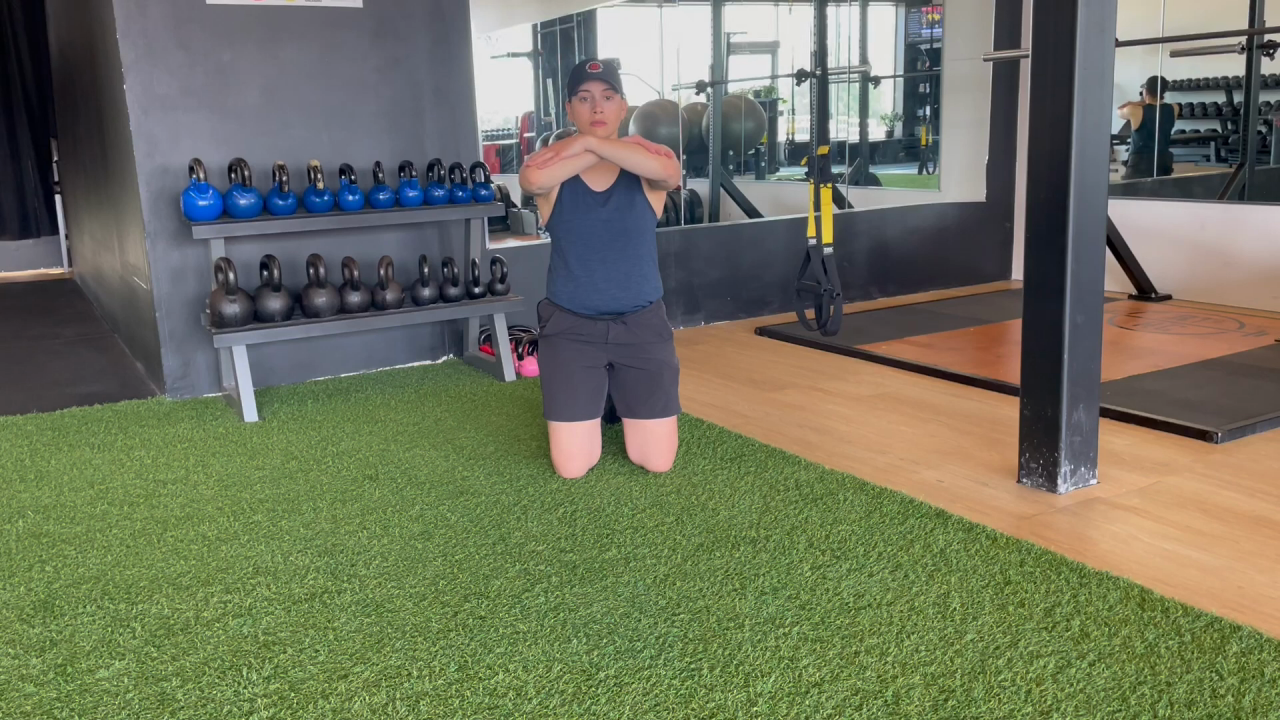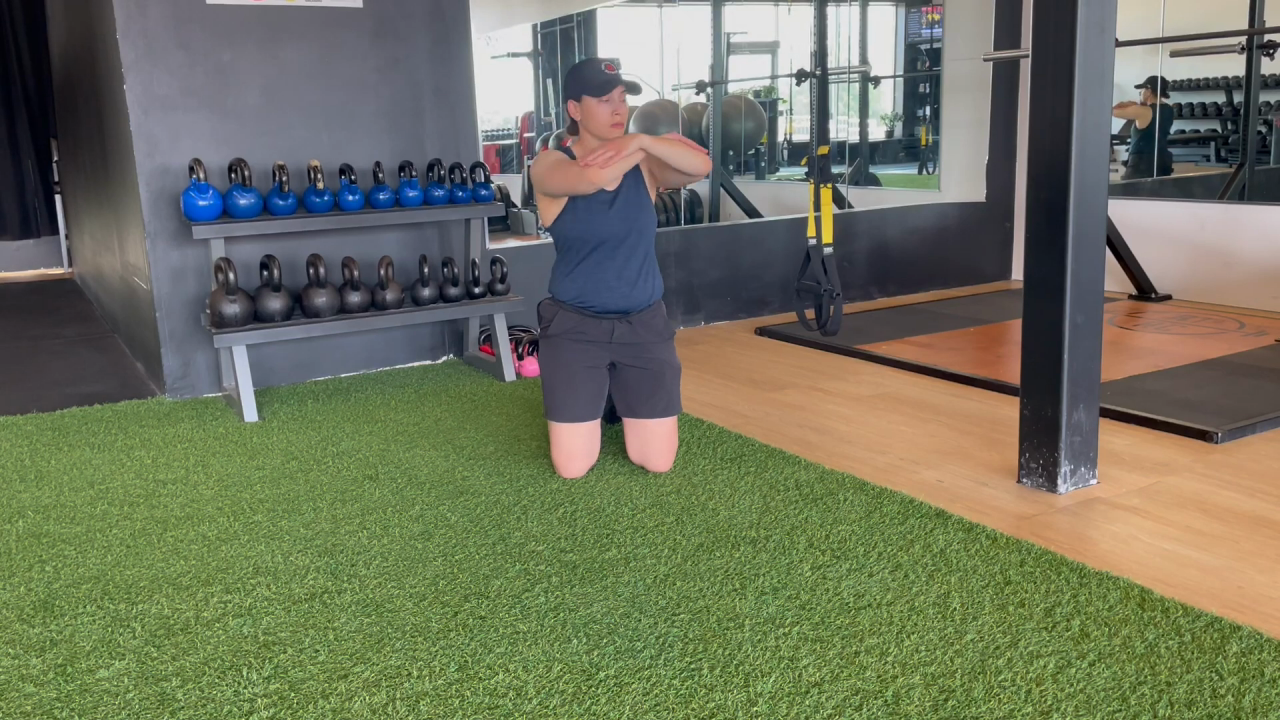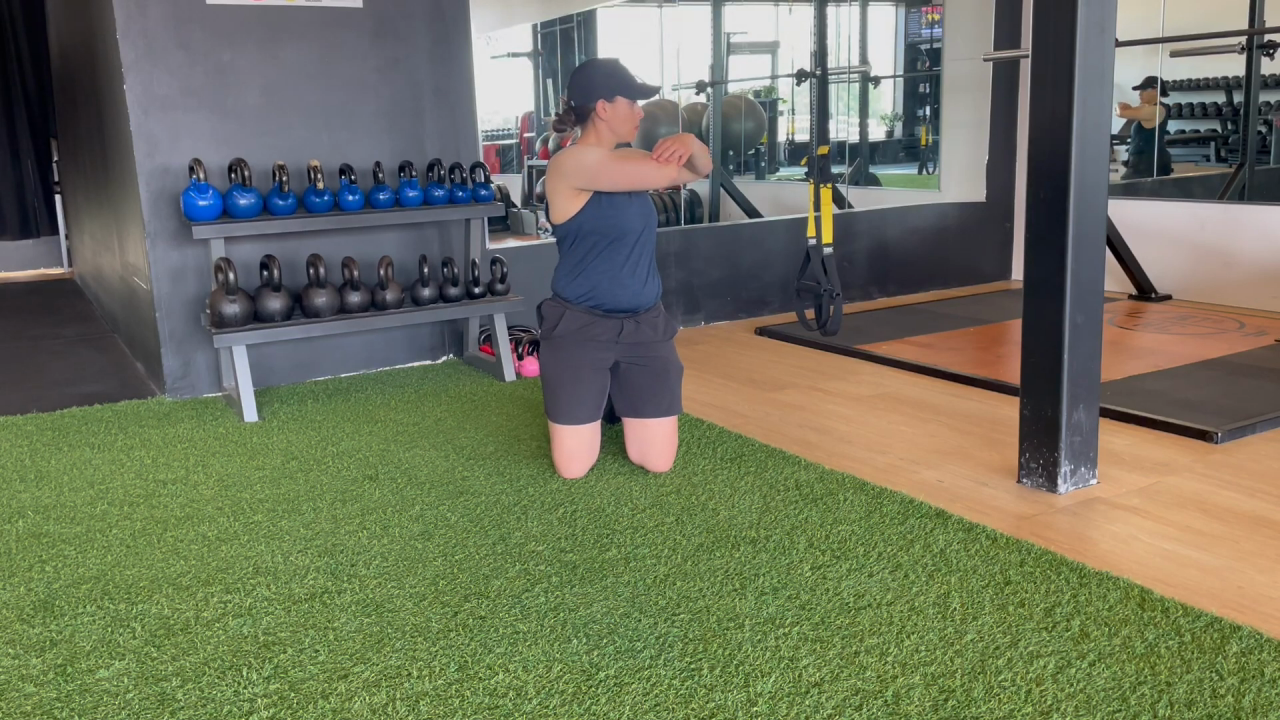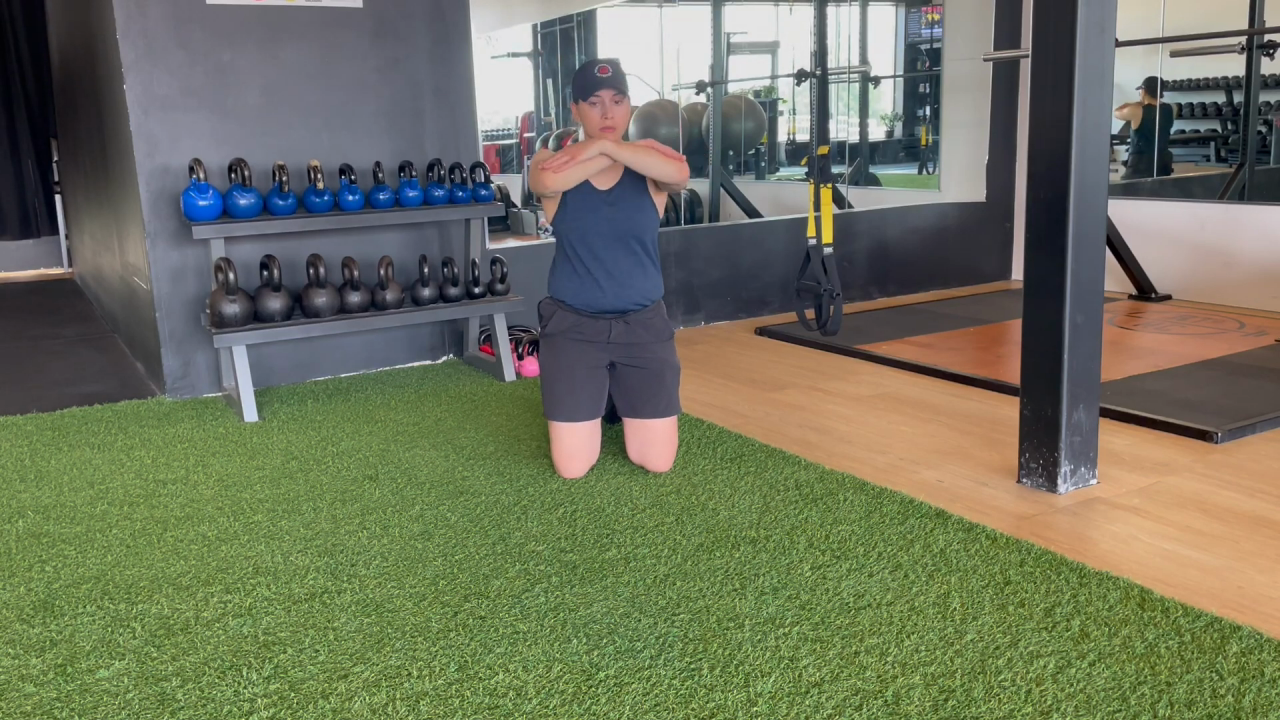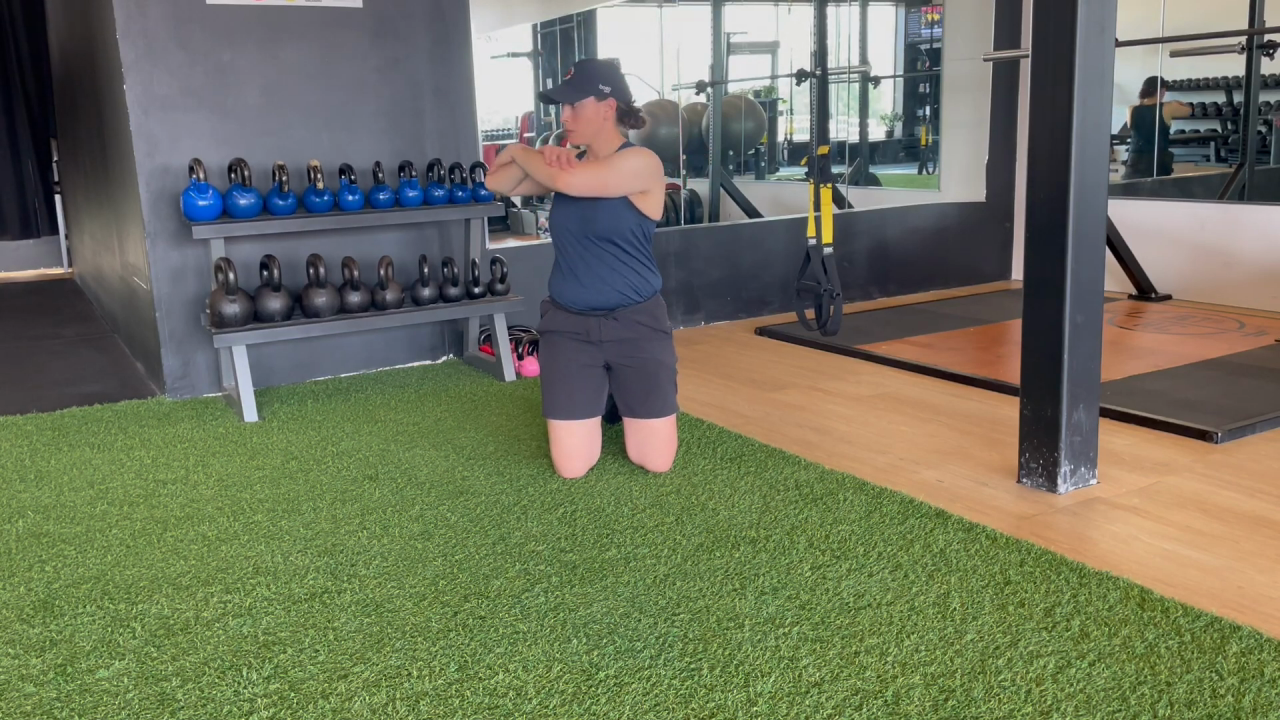
dt=1s
person 1, frame 1
left shoulder: (648, 166)
right shoulder: (552, 166)
left elbow: (668, 170)
right elbow: (533, 178)
left wrist: (591, 143)
right wrist: (615, 147)
left hip: (642, 326)
right hip: (571, 329)
left knee: (658, 463)
right knee: (572, 468)
left ankle: (619, 397)
right ankle: (598, 402)
person 1, frame 2
left shoulder: (642, 169)
right shoulder: (551, 165)
left elbow: (701, 165)
right elbow: (594, 177)
left wrist: (645, 143)
right wrist: (636, 146)
left hip: (644, 325)
right hip: (575, 328)
left knee: (658, 464)
right knee: (572, 468)
left ankle: (619, 397)
right ankle: (595, 401)
person 1, frame 3
left shoulder: (628, 162)
right shoulder: (571, 163)
left elbow: (700, 169)
right elbow: (662, 171)
left wrist: (688, 141)
right wrist: (675, 148)
left hip: (646, 326)
right hip: (579, 328)
left knee: (658, 463)
right knee: (573, 469)
left ankle: (617, 397)
right ankle: (597, 401)
person 1, frame 4
left shoulder: (650, 167)
right shoulder: (552, 161)
left elbow: (679, 172)
right elbow: (550, 180)
left wrist: (604, 146)
right wrist: (630, 150)
left hip: (643, 326)
right hip: (573, 327)
left knee: (657, 464)
right knee: (572, 468)
left ankle: (620, 398)
right ankle: (595, 402)
person 1, frame 5
left shoulder: (641, 164)
right shoulder: (569, 161)
left elbow: (563, 180)
right elbow: (498, 182)
left wrist: (521, 151)
right wrist: (535, 157)
left hip: (637, 325)
right hip: (569, 326)
left knee: (656, 462)
right knee: (571, 468)
left ankle: (622, 397)
right ankle: (599, 397)
